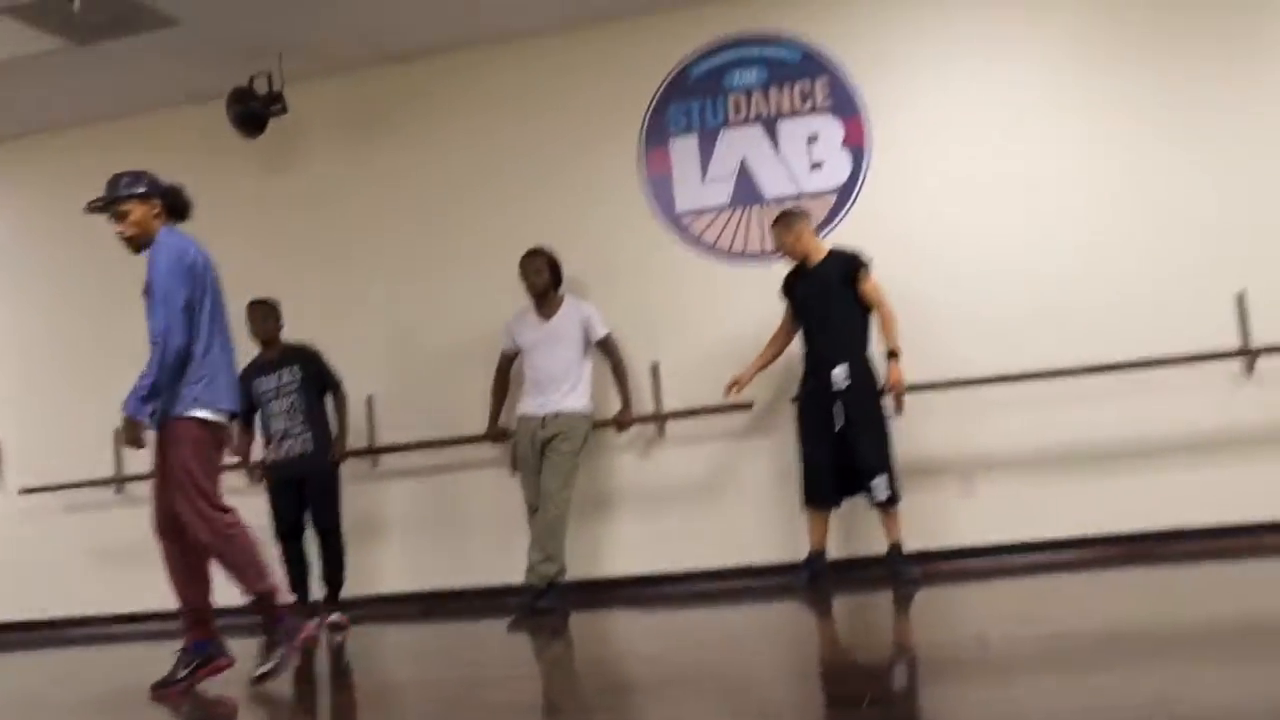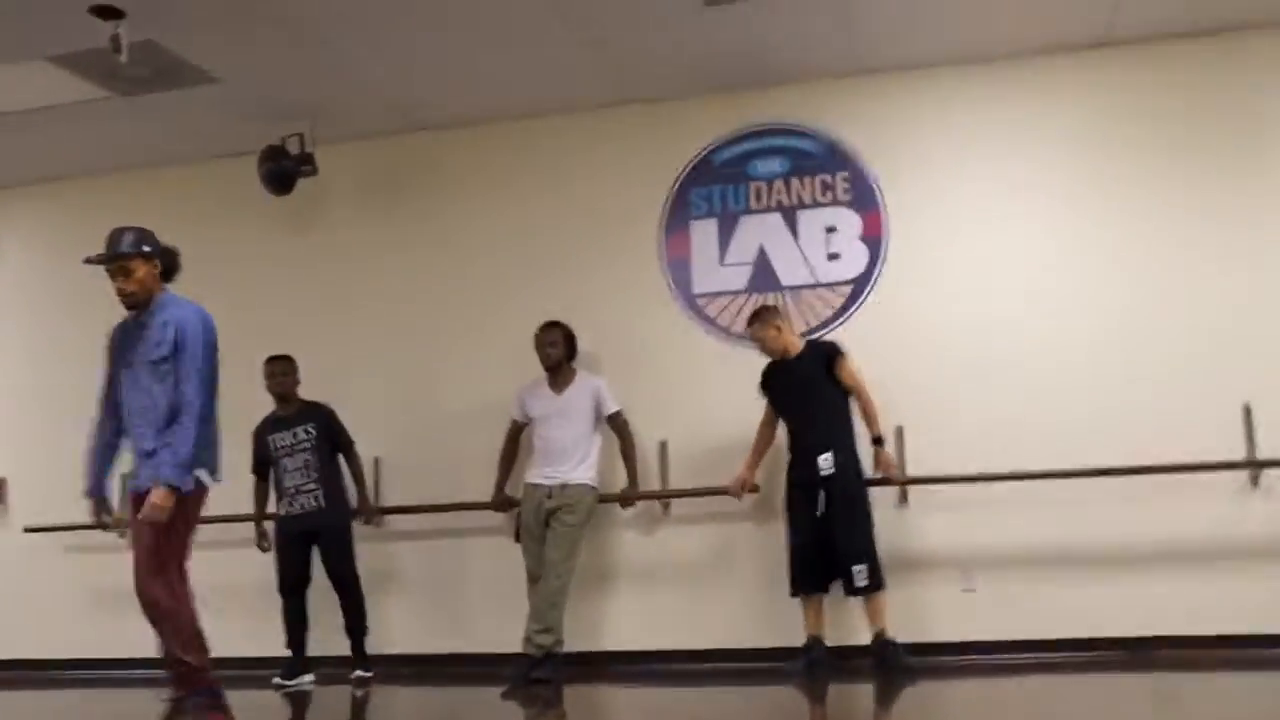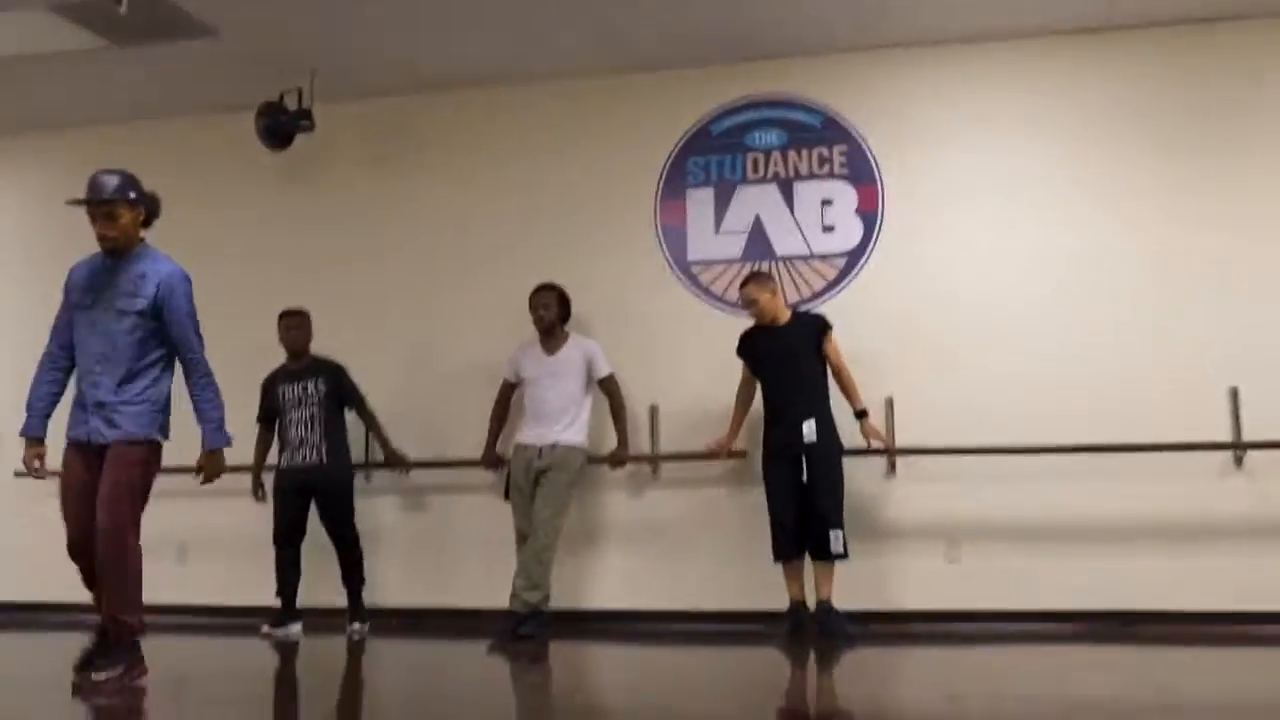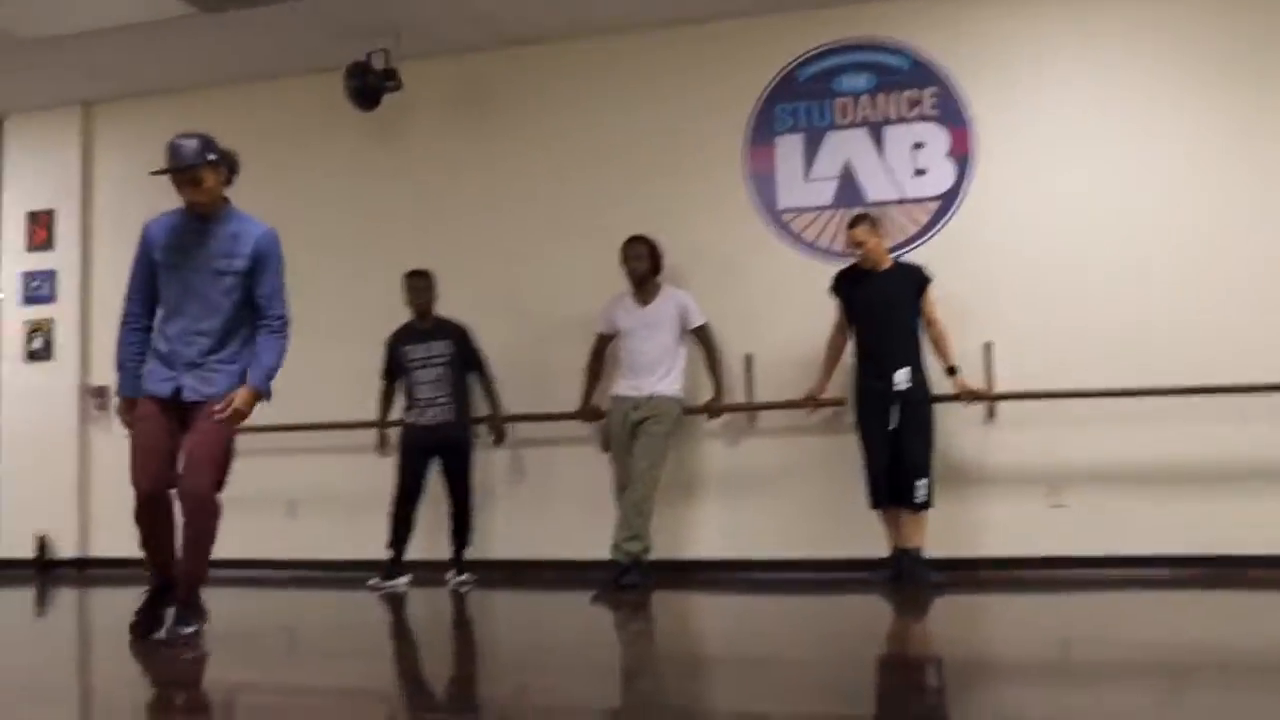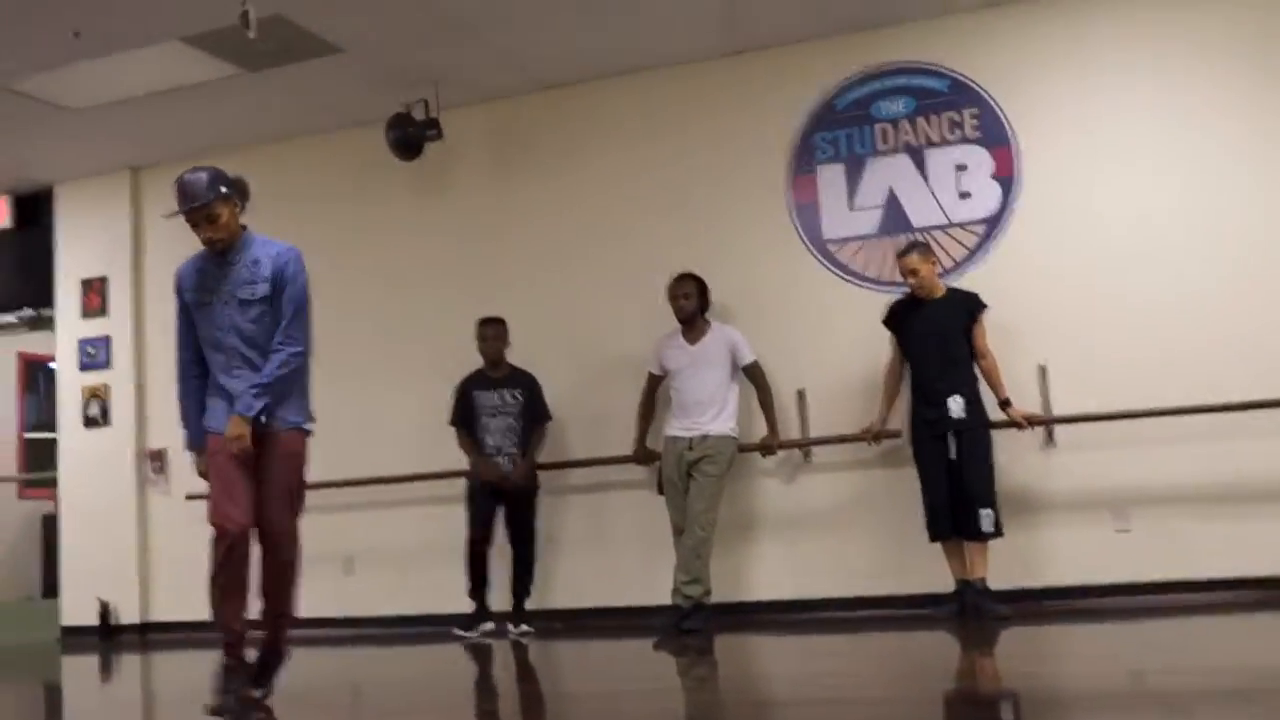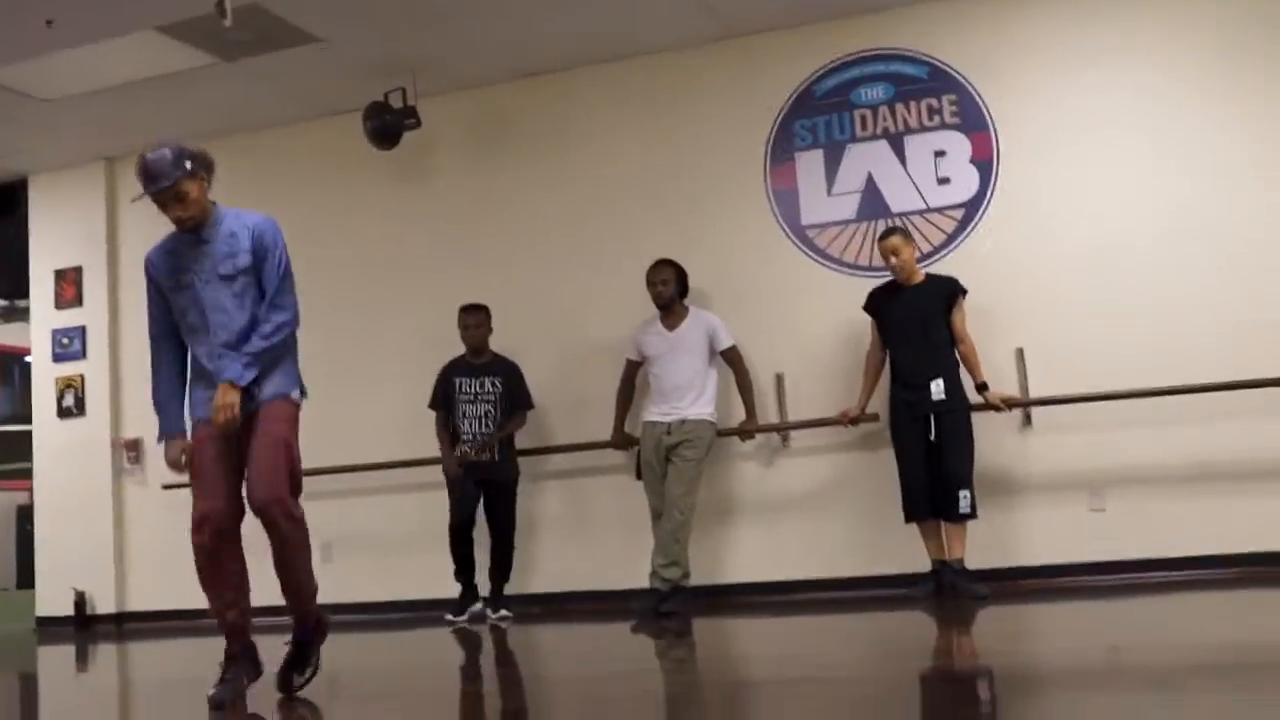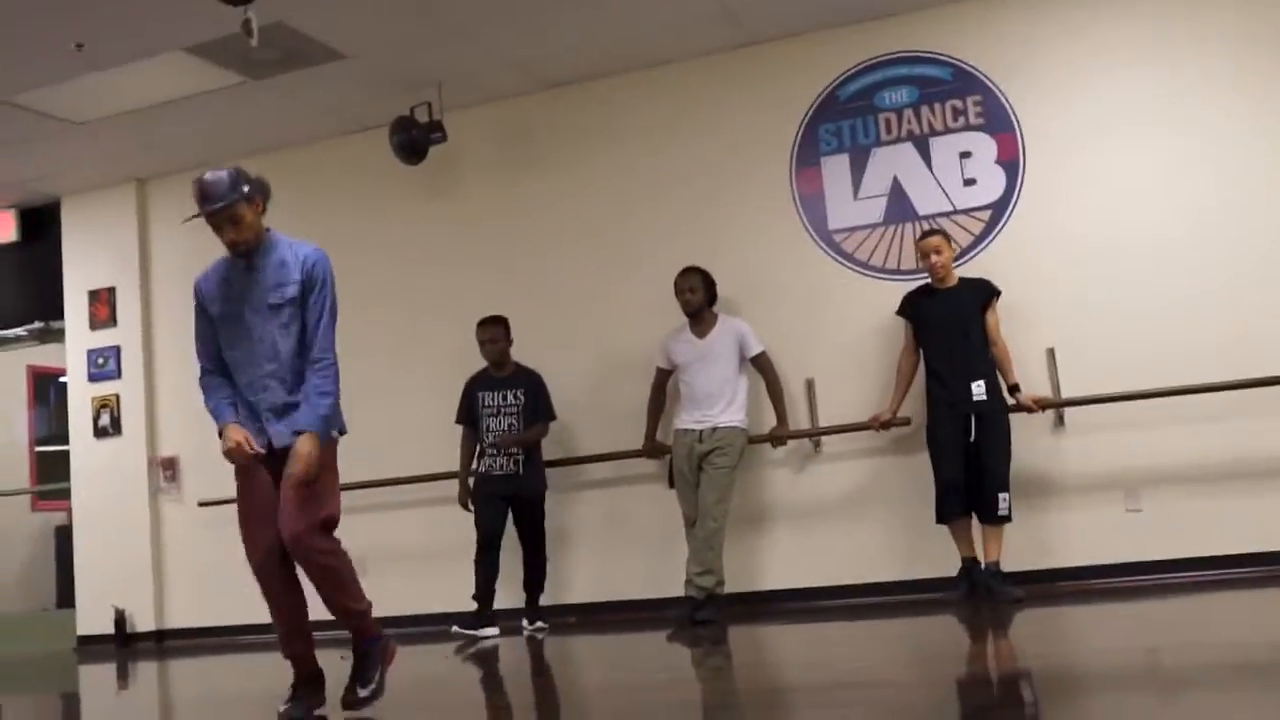
dt=0.3s
person 1, frame 1
left shoulder: (170, 253)
right shoulder: (182, 257)
left elbow: (171, 341)
left wrist: (135, 408)
right wrist: (186, 414)
left hip: (194, 402)
right hip: (181, 413)
left knee: (204, 515)
right knee: (172, 526)
left ankle: (275, 620)
right ankle: (201, 645)
person 1, frame 2
left shoulder: (188, 321)
right shoulder: (121, 335)
left elbow: (195, 410)
right elbow: (111, 415)
left wrist: (170, 482)
right wrist: (97, 483)
left hip: (179, 475)
right hip: (147, 477)
left knee: (159, 579)
right knee: (151, 585)
person 1, frame 3
left shoulder: (166, 279)
right shoulder: (80, 275)
left elbow: (194, 362)
right elbow: (57, 358)
left wrist: (214, 438)
right wrist: (34, 428)
left hip: (135, 429)
right hip: (83, 429)
left knee: (113, 533)
right knee: (78, 534)
left ankle: (125, 647)
right ankle: (113, 625)
person 1, frame 4
left shoulder: (257, 239)
right shoulder: (158, 233)
left elbow: (272, 323)
right elbow: (137, 316)
left wrist: (255, 385)
right wrist: (127, 387)
left hip: (218, 385)
right hip: (159, 384)
left knee: (198, 490)
right knee: (149, 488)
left ankle: (189, 596)
right ankle: (162, 583)
person 1, frame 5
left shoulder: (281, 259)
right shoulder: (188, 277)
left elbow: (293, 348)
right elbow: (191, 363)
left wrist: (250, 411)
right wrist: (195, 435)
left hip: (280, 417)
right hip: (224, 421)
left knee: (278, 531)
right knee: (231, 529)
left ankle: (274, 644)
right ankle: (234, 658)
person 1, frame 6
left shoulder: (257, 231)
right shoulder: (159, 261)
left elbow: (283, 316)
right elbow: (166, 350)
left wrist: (237, 380)
right wrist: (171, 427)
left hip: (267, 391)
right hip: (210, 408)
left knee: (271, 501)
right knee: (211, 523)
left ankle: (307, 624)
right ankle: (239, 651)
person 1, frame 7
left shoulder: (309, 264)
right shoulder: (209, 286)
left elbow: (325, 354)
right elbow: (212, 370)
left wrist: (313, 432)
right wrist: (226, 423)
left hip: (309, 427)
right hip: (253, 438)
left knee: (305, 535)
right knee: (265, 557)
left ankle: (370, 641)
right ankle: (305, 675)
person 2, frame 1
left shoulder: (848, 265)
right shoulder: (794, 281)
left elbow: (882, 310)
right elbow: (785, 333)
left wrist: (893, 360)
right wrist: (750, 372)
left hip: (856, 379)
right hip: (815, 384)
left knee: (874, 463)
right knee: (818, 469)
left ankle: (896, 553)
right ankle: (816, 558)
person 2, frame 2
left shoulder: (825, 354)
right shoulder: (772, 375)
left elbow: (860, 393)
right elbow: (768, 425)
left wrist: (879, 445)
right wrist: (748, 470)
left hip: (840, 467)
right hip: (801, 474)
left knee: (857, 549)
right knee: (806, 557)
left ankle: (883, 642)
right ankle: (814, 645)
person 2, frame 3
left shoulder: (813, 325)
right shoulder: (751, 341)
left elbow: (840, 371)
right elbow: (747, 389)
left wrist: (863, 418)
right wrist: (730, 437)
left hip: (819, 437)
right hip: (779, 443)
left knee: (825, 517)
right knee: (786, 525)
left ankle: (824, 607)
right ankle: (796, 608)
person 2, frame 4
left shoulder: (912, 276)
right shoulder: (847, 281)
left elbow: (932, 325)
right elbow: (840, 333)
left wrist: (953, 374)
right wrist: (821, 383)
left hip: (910, 386)
right hip: (871, 389)
left knee: (914, 468)
right knee: (881, 471)
left ankle: (914, 556)
right ankle: (897, 554)
person 2, frame 5
left shoulder: (966, 303)
right shoulder: (899, 313)
left elbow: (983, 356)
right elbow: (896, 366)
left wrist: (1006, 404)
right wrist: (881, 419)
left hip: (967, 415)
right hip: (926, 421)
left knee: (976, 497)
right knee: (940, 503)
left ankle: (978, 588)
right ankle: (961, 587)
person 2, frame 6
left shoulder: (946, 288)
right shoulder: (879, 299)
left elbow: (962, 341)
right elbow: (877, 352)
left wrist: (984, 388)
right wrist: (861, 404)
left hip: (948, 400)
right hip: (905, 406)
left knee: (955, 479)
right knee: (917, 486)
left ankle: (957, 568)
right ankle: (938, 567)
person 2, frame 7
left shoulder: (981, 290)
right shoulder: (915, 302)
left elbow: (996, 343)
right elbow: (910, 355)
left wrist: (1016, 390)
right wrist: (892, 408)
left hip: (986, 401)
right hip: (943, 406)
left knee: (992, 483)
right knee: (951, 485)
left ankle: (992, 572)
right ankle: (969, 567)
person 3, frame 1
left shoulder: (581, 312)
right shoulder: (517, 322)
left elbow: (613, 355)
right elbow: (503, 370)
left wrist: (626, 406)
right wrist: (494, 421)
left hip: (569, 416)
right hip: (528, 419)
left knee: (553, 501)
right knee: (536, 505)
left ankle: (539, 584)
right ankle: (550, 583)
person 3, frame 2
left shoulder: (594, 387)
right shoulder: (529, 393)
left elbow: (622, 432)
right elbow: (512, 439)
left wrist: (632, 483)
right wrist: (499, 489)
left hip: (576, 489)
right hip: (535, 489)
left knee: (555, 572)
right knee: (536, 575)
left ankle: (537, 652)
right ankle: (548, 652)
person 3, frame 3
left shoulder: (586, 349)
right shoulder: (522, 354)
left elbow: (614, 395)
right elbow: (503, 400)
left wrist: (622, 445)
right wrist: (490, 448)
left hip: (566, 450)
right hip: (525, 449)
left knee: (543, 531)
right knee: (526, 533)
left ankle: (524, 607)
right ankle: (533, 609)
person 3, frame 4
left shoulder: (678, 300)
right shoulder: (616, 306)
left elbow: (708, 344)
right elbow: (598, 352)
left wrist: (718, 394)
right wrist: (587, 400)
left hip: (662, 400)
right hip: (622, 400)
left knee: (642, 481)
right knee: (625, 483)
left ankle: (627, 557)
right ankle: (634, 557)
person 3, frame 5
left shoulder: (728, 337)
right shoulder: (665, 345)
left elbow: (759, 381)
right elbow: (650, 393)
left wrist: (772, 431)
right wrist: (640, 442)
left hip: (716, 440)
right hip: (675, 441)
left knee: (699, 524)
right knee: (681, 526)
left ankle: (686, 601)
right ankle: (695, 601)
person 3, frame 6
left shoulder: (706, 322)
right shoulder: (643, 332)
left elbow: (738, 366)
right elbow: (628, 379)
left wrist: (751, 416)
right wrist: (618, 428)
left hip: (694, 425)
right hip: (653, 426)
left knee: (677, 507)
right knee: (659, 510)
left ankle: (664, 584)
right ankle: (675, 584)
person 3, frame 7
left shoulder: (736, 329)
right shoulder: (672, 340)
left elbow: (768, 372)
right elbow: (659, 387)
left wrist: (782, 422)
right wrist: (650, 437)
left hip: (726, 432)
right hip: (685, 434)
left knee: (711, 516)
right knee: (693, 519)
left ankle: (698, 592)
right ankle: (709, 591)
person 4, frame 1
left shoulder: (305, 357)
right shoulder: (249, 376)
left elbow: (337, 393)
right elbow: (246, 423)
left wrist: (340, 438)
right wrist: (247, 460)
left hip: (318, 459)
right hip: (280, 467)
left knee: (328, 528)
right knee: (288, 535)
left ankle: (332, 602)
right ankle: (303, 606)
person 4, frame 2
left shoulder: (320, 415)
right shoulder: (263, 431)
left elbow: (350, 453)
right elbow: (262, 479)
left wrist: (364, 498)
right wrist: (258, 523)
left hip: (330, 515)
right hip: (289, 522)
left knee: (346, 582)
right knee: (291, 589)
left ankle: (360, 654)
right ankle: (299, 663)
person 4, frame 3
left shoulder: (331, 372)
right shoulder: (273, 382)
left elbow: (362, 409)
right elbow: (266, 429)
left wrist: (387, 447)
right wrist: (256, 473)
left hip: (333, 471)
right hip: (290, 474)
left knee: (345, 538)
right knee: (285, 540)
left ankle: (356, 605)
right ankle: (287, 613)
person 4, frame 4
left shoulder: (455, 332)
right shoulder: (399, 339)
left elbow: (480, 372)
right elbow: (389, 384)
left wrist: (495, 414)
right wrist: (381, 427)
left hip: (455, 428)
right hip: (416, 430)
left knee: (460, 495)
right knee: (406, 495)
left ankle: (458, 561)
right ankle: (396, 564)
person 4, frame 5
left shoulder: (526, 382)
right shoulder: (468, 386)
left elbow: (540, 427)
right elbow: (461, 433)
left wrist: (526, 466)
right wrist: (483, 464)
left hip: (522, 479)
right hip: (483, 479)
left knee: (523, 544)
right knee: (477, 542)
left ankle: (518, 611)
right ankle: (480, 610)
person 4, frame 6
left shoulder: (508, 370)
right shoulder: (450, 372)
left elbow: (521, 416)
right elbow: (441, 418)
left wrist: (493, 440)
right wrist: (447, 455)
left hip: (501, 465)
right hip: (462, 465)
left knee: (503, 531)
right knee: (460, 525)
left ankle: (497, 596)
right ankle: (468, 591)
person 4, frame 7
left shoulder: (530, 380)
right shoulder: (474, 386)
left elbow: (543, 427)
right elbow: (469, 434)
left wrist: (514, 440)
right wrist: (463, 480)
left hip: (527, 479)
right hip: (488, 481)
left knee: (533, 544)
right knee: (487, 543)
left ankle: (533, 608)
right ankle: (484, 614)
